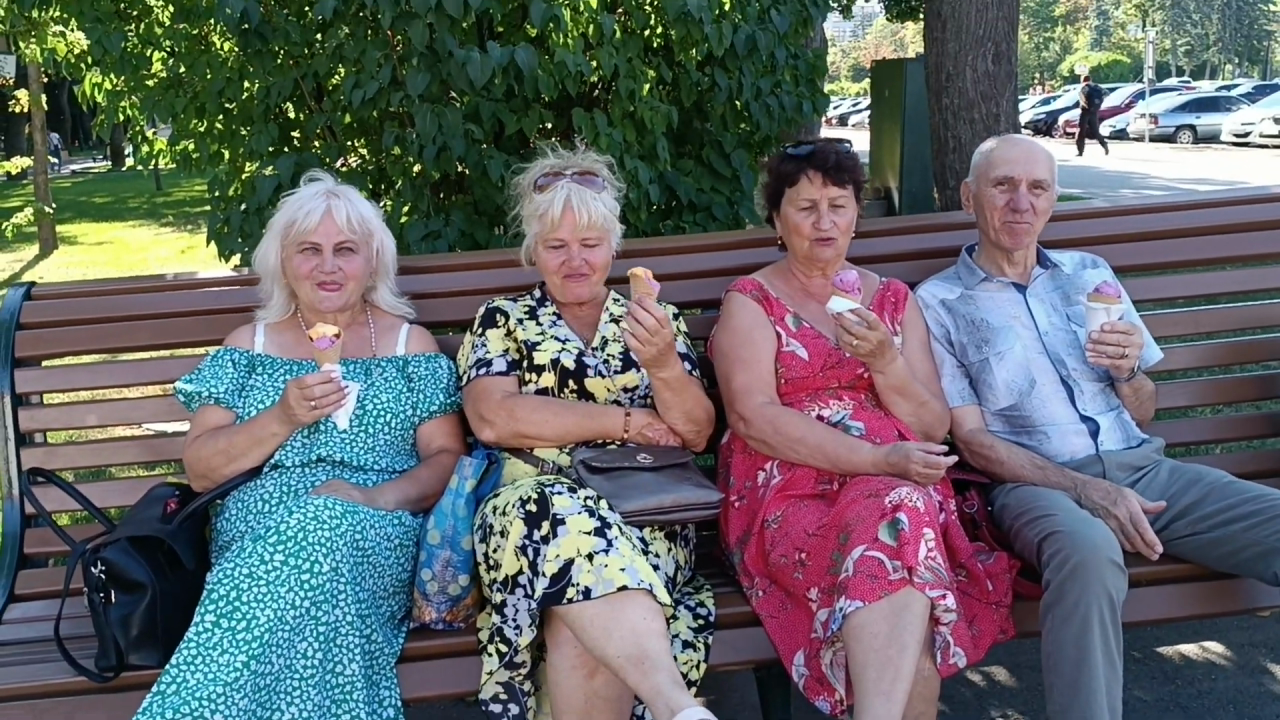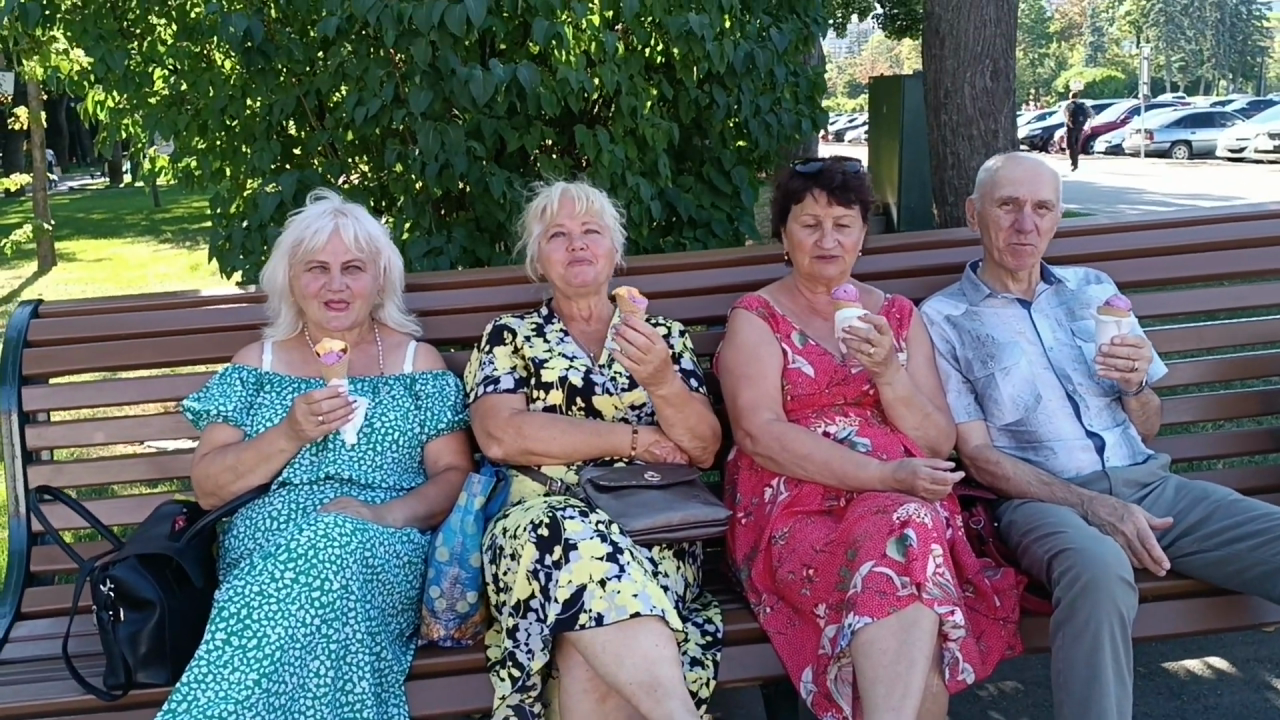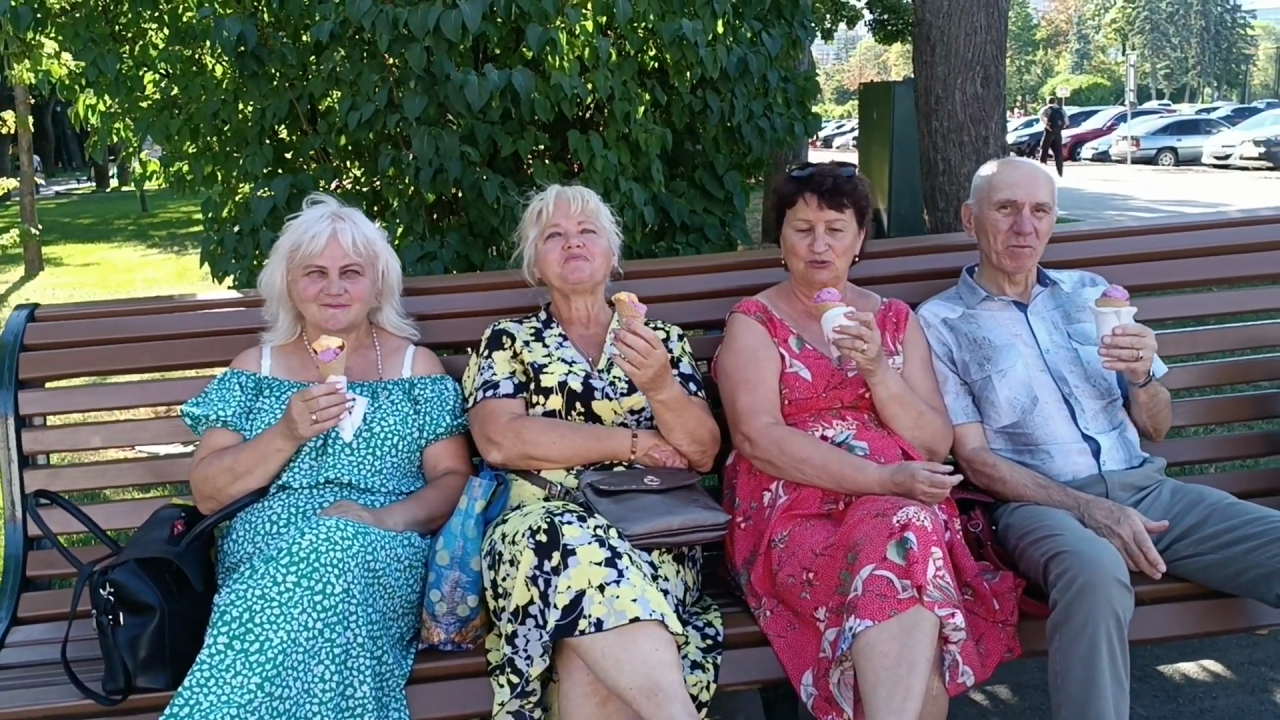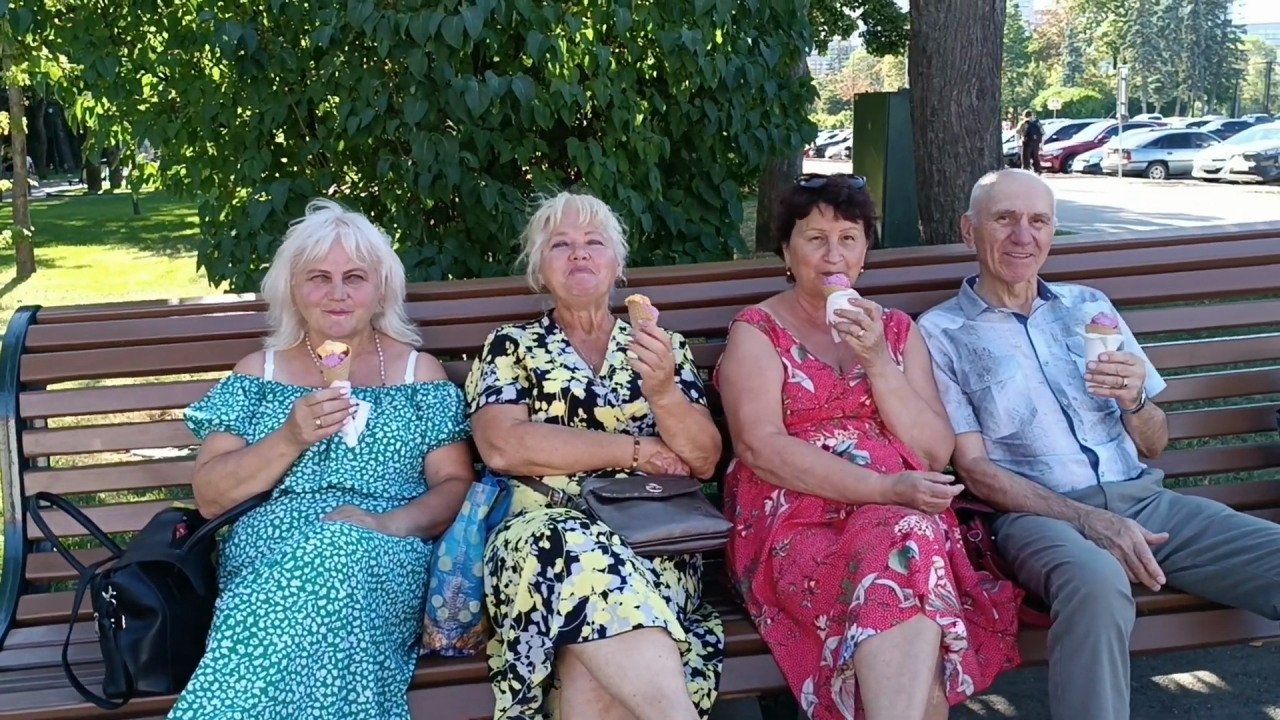
dt=0.4s
person 1, frame 1
left shoulder: (1089, 272)
right shoulder: (938, 302)
right elbow: (973, 439)
left wrist: (1127, 372)
right wrist: (1086, 488)
left hip: (1143, 467)
right hip: (1037, 483)
right knee: (1088, 551)
person 1, frame 2
left shoulder: (1094, 288)
right shoulder: (943, 319)
right elbow: (979, 455)
left wrist: (1135, 386)
right wrist: (1092, 505)
left hip: (1149, 483)
right hip: (1044, 499)
right knee: (1099, 569)
person 1, frame 3
left shoulder: (1089, 291)
right shoulder: (941, 322)
left elbow: (1156, 427)
right elbow: (975, 457)
left wrist: (1144, 376)
right wrist: (1088, 507)
left hip: (1144, 486)
right hip: (1040, 502)
right knee: (1095, 571)
person 1, frame 4
left shoulder: (1090, 305)
right shoulder: (941, 332)
left elbow: (1155, 444)
right elbow: (974, 468)
left wrist: (1133, 401)
right wrist: (1088, 519)
left hip: (1143, 497)
right hip: (1040, 513)
right knee: (1096, 582)
person 2, frame 1
left shoulder: (894, 298)
right shoulder: (750, 301)
left elbow: (933, 427)
right elbow: (754, 419)
left wrist: (884, 360)
right wrist: (878, 458)
left hip: (896, 483)
right hip: (787, 491)
left knee: (897, 517)
right knee: (894, 533)
person 2, frame 2
left shoulder: (898, 314)
right shoulder: (756, 318)
left elbow: (938, 443)
right elbow: (760, 435)
left wrist: (887, 372)
right wrist: (884, 474)
left hip: (900, 499)
right hip: (795, 507)
left knee: (906, 532)
right knee: (903, 553)
person 2, frame 3
left shoulder: (895, 318)
right shoulder: (754, 322)
left elbow: (935, 445)
right elbow: (759, 439)
left wrist: (877, 370)
right wrist: (883, 478)
left hip: (897, 501)
right hip: (793, 510)
left knee: (906, 533)
right knee: (902, 552)
person 2, frame 4
left shoulder: (897, 328)
right shoulder: (756, 330)
left elbow: (935, 453)
right elbow: (761, 449)
left wrist: (879, 363)
right wrist: (885, 488)
left hip: (900, 511)
right hip: (794, 519)
left knee: (901, 545)
right knee: (904, 562)
person 3, frame 1
left shoulder: (657, 318)
right shoulder: (501, 319)
left elbow: (697, 431)
right elbow: (493, 420)
left wrist: (663, 365)
right wrist: (626, 421)
right hip: (537, 506)
right knee: (564, 522)
person 3, frame 2
left shoulder: (663, 333)
right shoulder: (509, 335)
left elbow: (703, 448)
right elbow: (501, 436)
left wrist: (661, 381)
right wrist: (634, 438)
right hip: (547, 523)
right knee: (574, 544)
person 3, frame 3
left shoulder: (662, 337)
right shoulder: (508, 340)
left elbow: (703, 452)
right elbow: (500, 441)
left wrist: (659, 385)
right wrist: (634, 442)
right hip: (545, 527)
right knee: (573, 550)
person 3, frame 4
left shoulder: (656, 346)
right shoulder: (511, 345)
left elbow: (703, 461)
right elbow: (503, 447)
left wrist: (663, 391)
right wrist: (635, 449)
right hip: (546, 534)
right knee: (577, 556)
person 4, frame 1
left shoulder: (411, 343)
right shoulder: (249, 345)
left elbow: (448, 457)
right elbow: (199, 470)
left wrist: (379, 497)
right wrist: (282, 418)
left hip: (372, 535)
right hip: (260, 532)
left knee: (325, 529)
right knee: (302, 547)
person 4, frame 2
left shoulder: (418, 360)
right shoulder: (256, 363)
left elbow: (455, 476)
right elbow: (208, 489)
left wrist: (386, 515)
right wrist: (290, 434)
left hip: (380, 551)
right hip: (267, 549)
left knee: (335, 544)
right knee: (319, 559)
person 4, frame 3
left shoulder: (416, 365)
right shoulder: (255, 367)
left elbow: (455, 480)
right elbow: (207, 493)
left wrist: (386, 518)
right wrist: (287, 433)
left hip: (380, 556)
right hip: (266, 552)
left knee: (338, 547)
right knee: (322, 556)
person 4, frame 4
left shoulder: (419, 370)
right shoulder: (257, 372)
left elbow: (455, 486)
right elbow: (209, 497)
left wrist: (388, 524)
right wrist: (290, 439)
left hip: (380, 560)
right hip: (269, 557)
left knee: (340, 554)
right knee: (325, 565)
